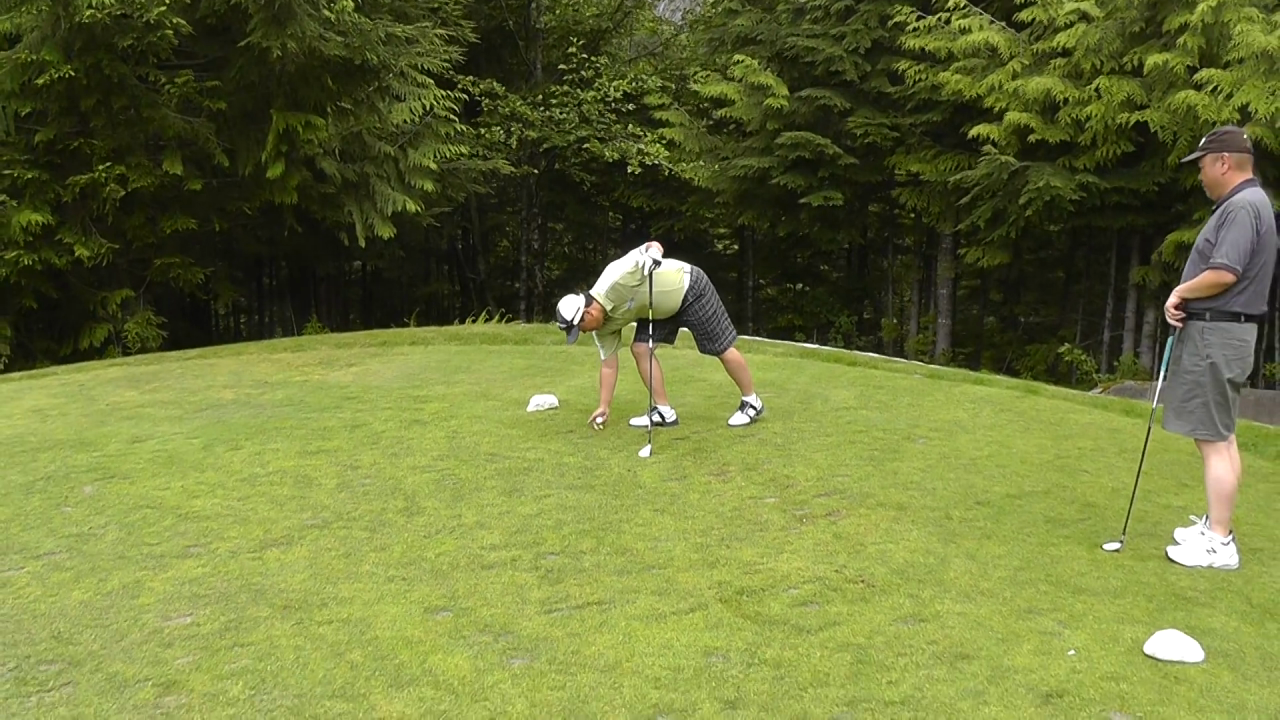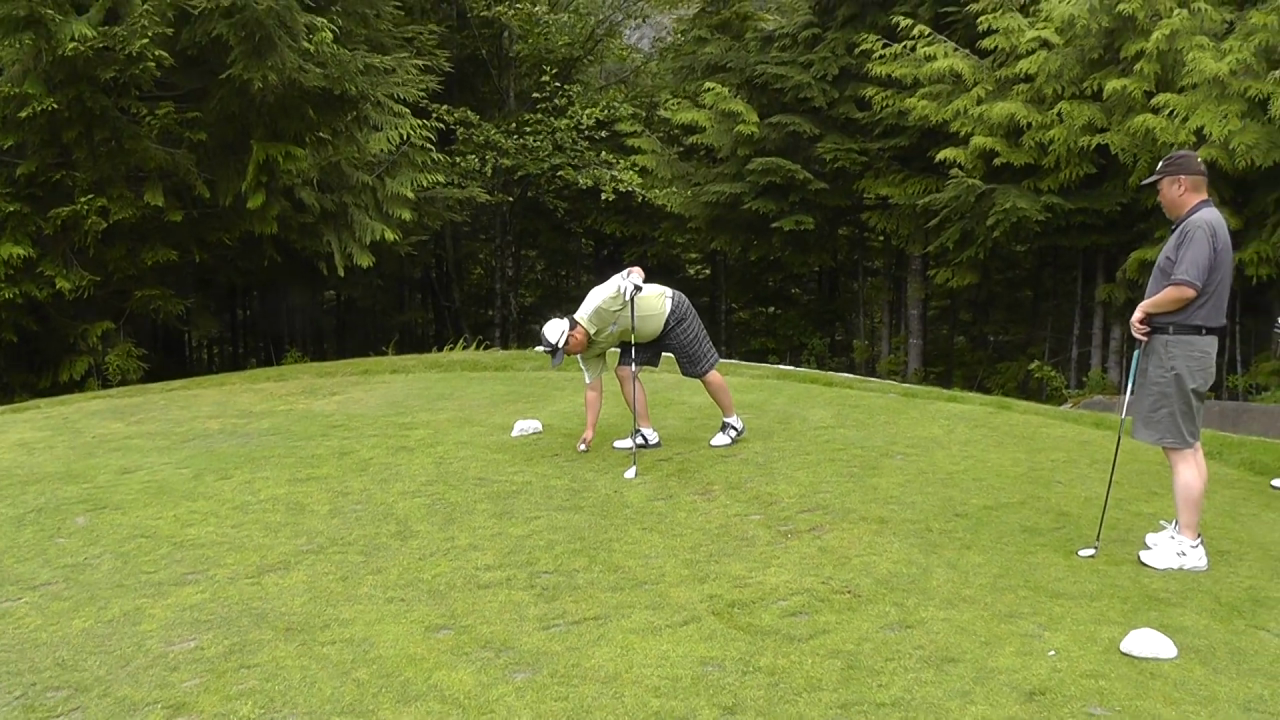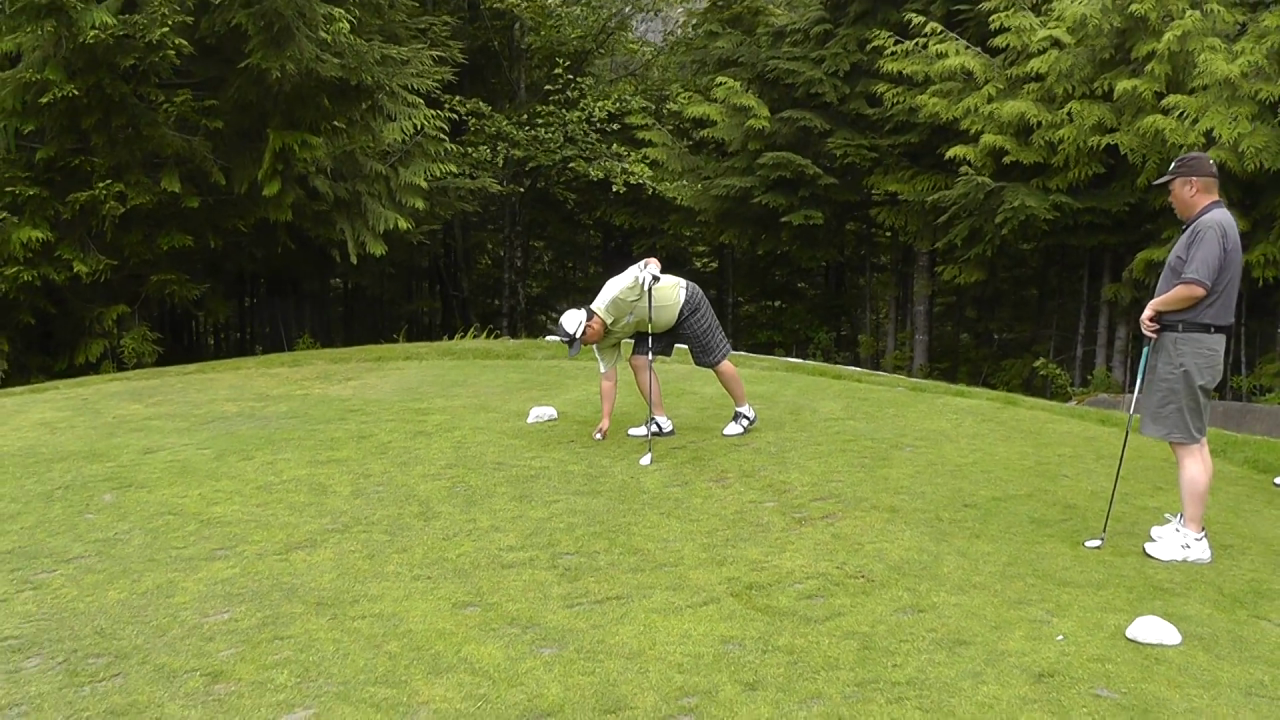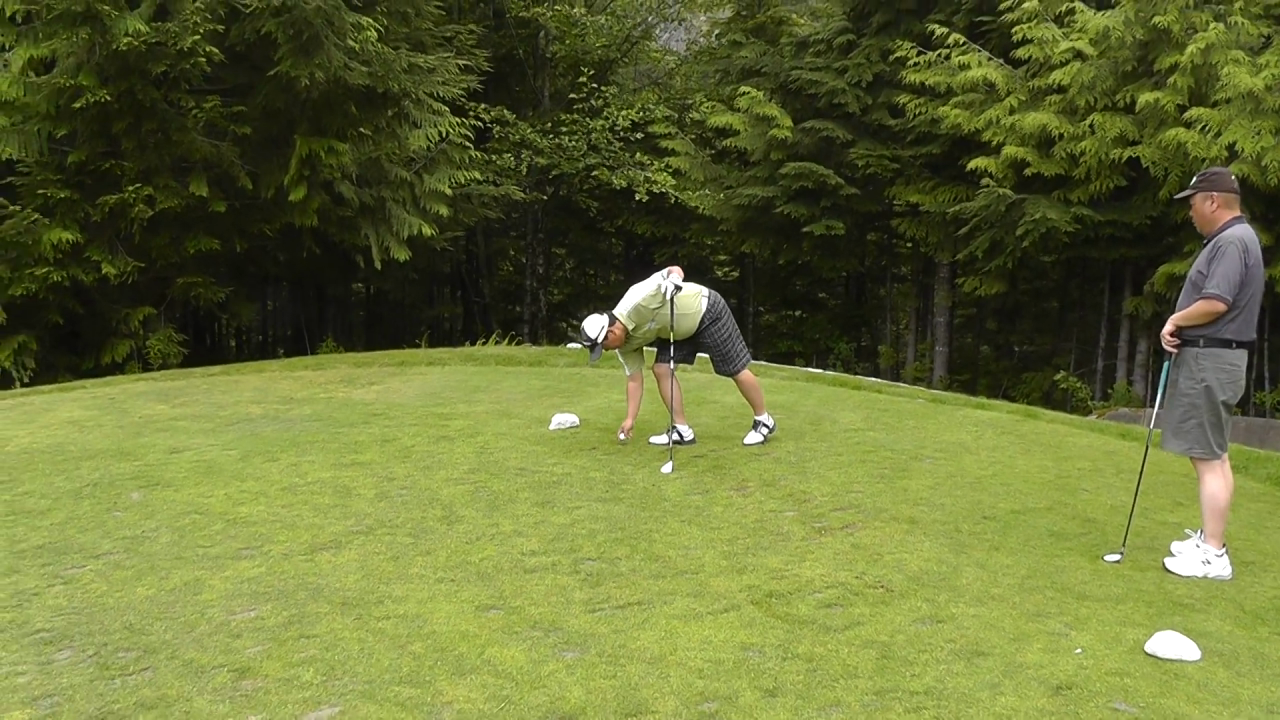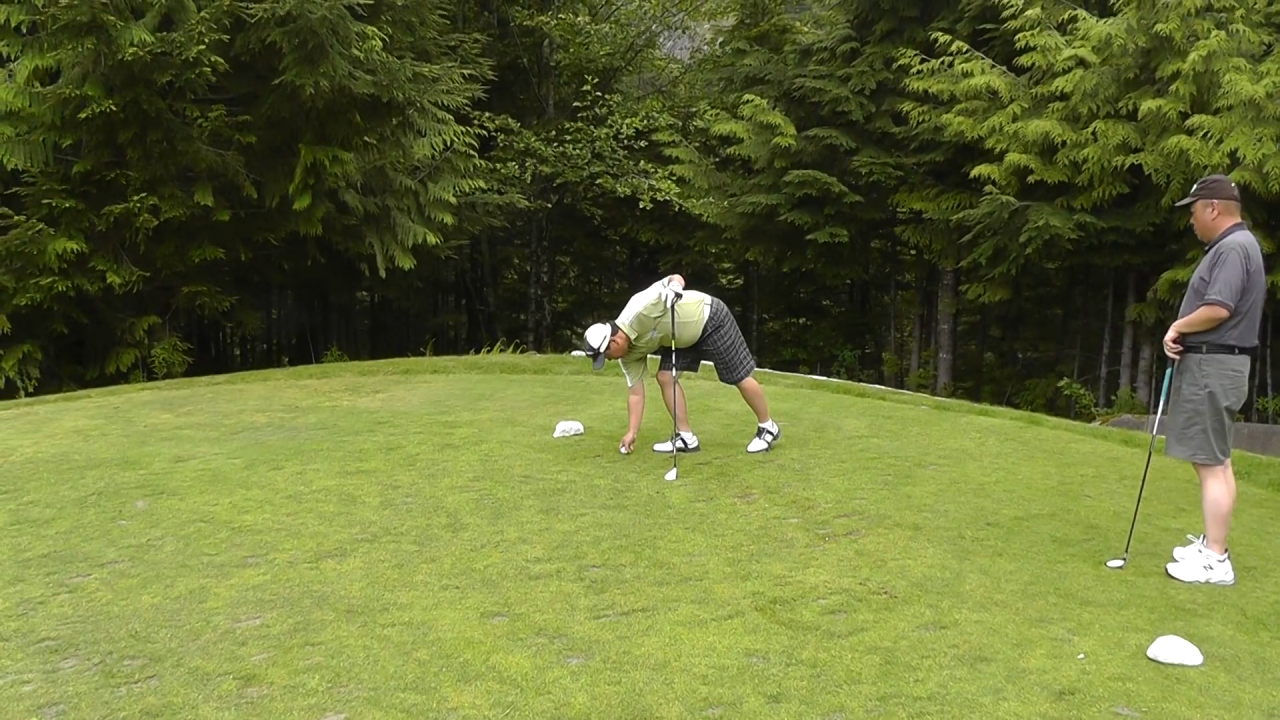
dt=0.4s
person 1, frame 1
left shoulder: (1243, 205)
right shoulder: (1240, 204)
left elbow: (1224, 273)
left wrist: (1180, 292)
right wrist: (1185, 299)
left hip: (1216, 333)
right hip: (1215, 330)
left knee: (1213, 439)
right knee: (1220, 436)
left ankle: (1219, 542)
right ankle: (1215, 526)
person 1, frame 2
left shoulder: (1200, 225)
right shoulder: (1198, 223)
left elbow: (1184, 289)
left wrist: (1144, 307)
right wrist: (1150, 314)
left hip: (1180, 346)
right hip: (1180, 343)
left knee: (1180, 447)
right knee: (1186, 444)
left ankle: (1189, 545)
right ankle: (1185, 530)
person 1, frame 3
left shoulder: (1210, 225)
right shoulder: (1208, 224)
left elbow: (1194, 288)
left wrist: (1154, 306)
right wrist: (1160, 312)
left hip: (1188, 344)
right hip: (1188, 341)
left knee: (1187, 442)
right knee: (1192, 439)
left ankle: (1192, 538)
right ankle: (1189, 524)
person 1, frame 4
left shoulder: (1231, 240)
right shoulder: (1229, 239)
left elbow: (1215, 303)
left wrist: (1175, 320)
right wrist: (1180, 328)
left hip: (1209, 358)
right hip: (1211, 356)
left knee: (1207, 457)
right knee: (1214, 455)
left ankle: (1213, 554)
right ankle: (1210, 539)
person 1, frame 5
left shoulder: (1232, 247)
right shoulder: (1230, 246)
left elbow: (1218, 309)
left wrist: (1178, 327)
right wrist: (1183, 334)
left hip: (1212, 365)
right hip: (1213, 363)
left knee: (1210, 463)
right knee: (1216, 460)
left ankle: (1215, 559)
right ankle: (1212, 544)
person 2, frame 1
left shoulder: (615, 279)
right shoulder: (605, 325)
left elbow: (654, 245)
right elbow: (609, 364)
left wrist: (653, 252)
right wrist: (604, 406)
left hip: (690, 288)
left knee: (722, 348)
right knee: (640, 349)
left ankle: (751, 402)
right ankle: (663, 411)
person 2, frame 2
left shoulder: (598, 304)
right shoulder: (589, 348)
left elbow: (636, 270)
right elbow: (593, 388)
left wrist: (634, 278)
right wrist: (589, 430)
left hip: (671, 312)
right hip: (644, 331)
left knee: (704, 371)
right knee: (624, 372)
left ankle: (732, 423)
right ankle: (647, 433)
person 2, frame 3
left shoulder: (615, 296)
right shoulder: (605, 338)
left elbow: (652, 261)
right elbow: (608, 378)
left wrist: (652, 269)
right wrist: (606, 419)
left hip: (685, 303)
right hip: (657, 321)
left knee: (716, 360)
right knee: (638, 361)
left ankle: (744, 412)
right ankle: (661, 422)
person 2, frame 4
left shoulder: (637, 302)
right shoulder: (626, 343)
left elbow: (675, 269)
right elbow: (634, 379)
left wrist: (674, 278)
right wrist: (630, 418)
left hip: (707, 311)
left knee: (736, 370)
right knee: (661, 369)
left ankle: (764, 421)
right ankle: (681, 430)
person 2, frame 5
left shoulder: (639, 311)
right shoulder: (630, 352)
left elbow: (676, 278)
right elbow: (636, 391)
left wrist: (675, 286)
right wrist: (632, 432)
left hip: (710, 319)
left knee: (740, 377)
right knee: (665, 377)
left ankle: (768, 428)
right ankle: (686, 437)
